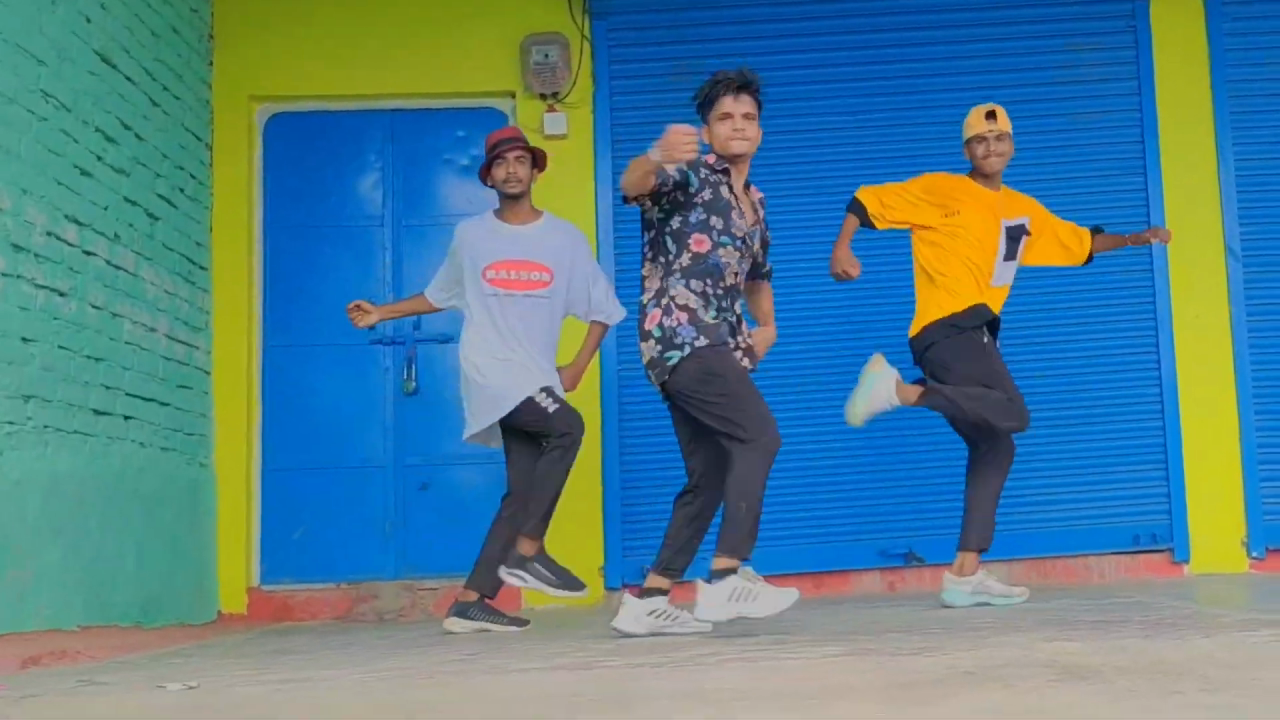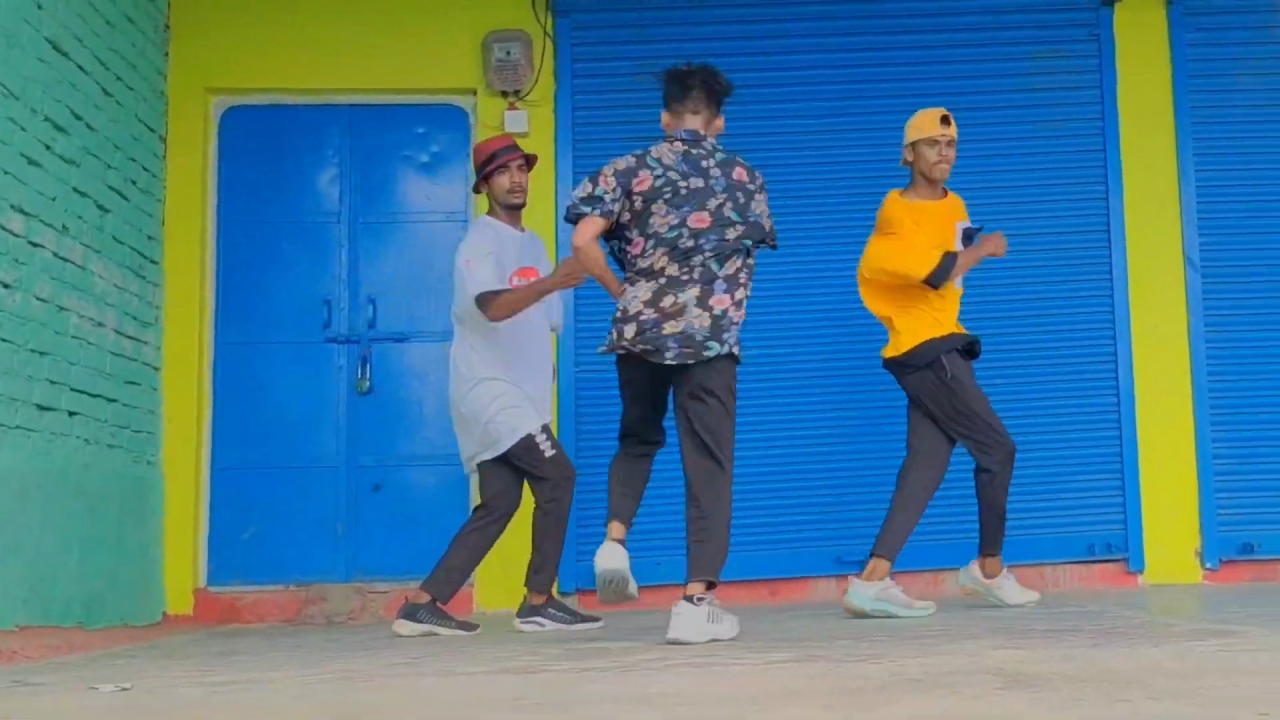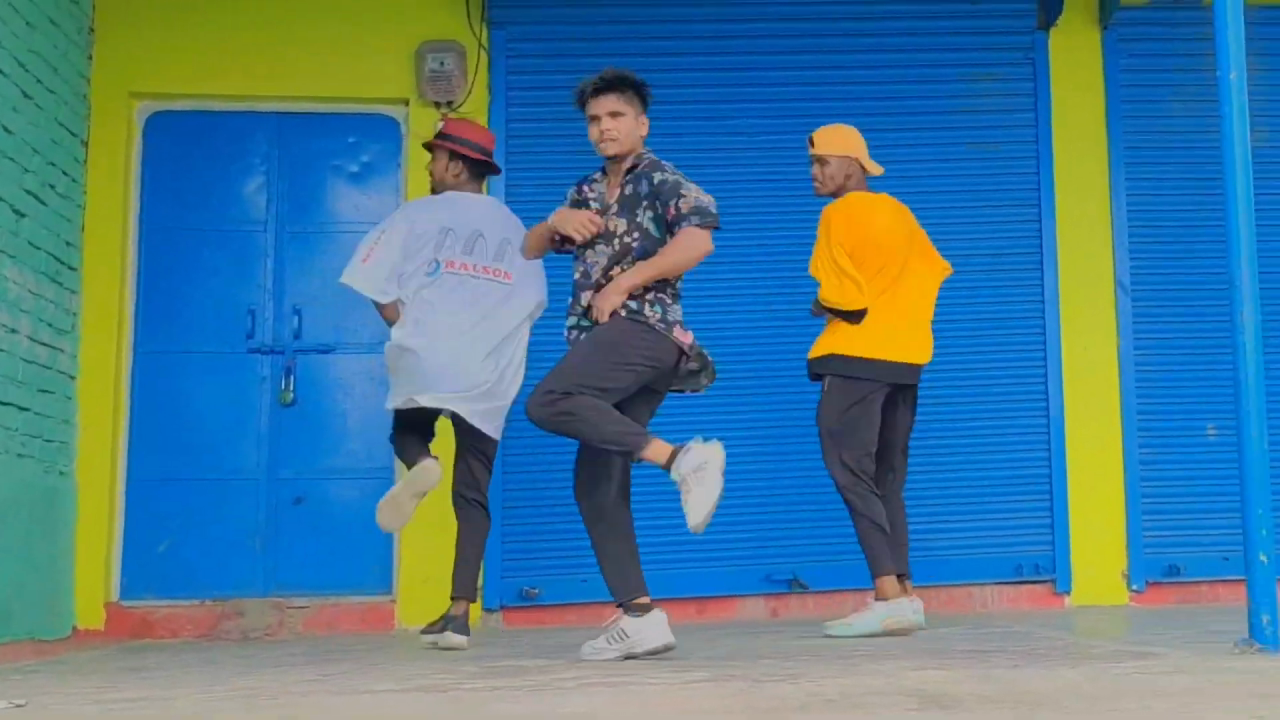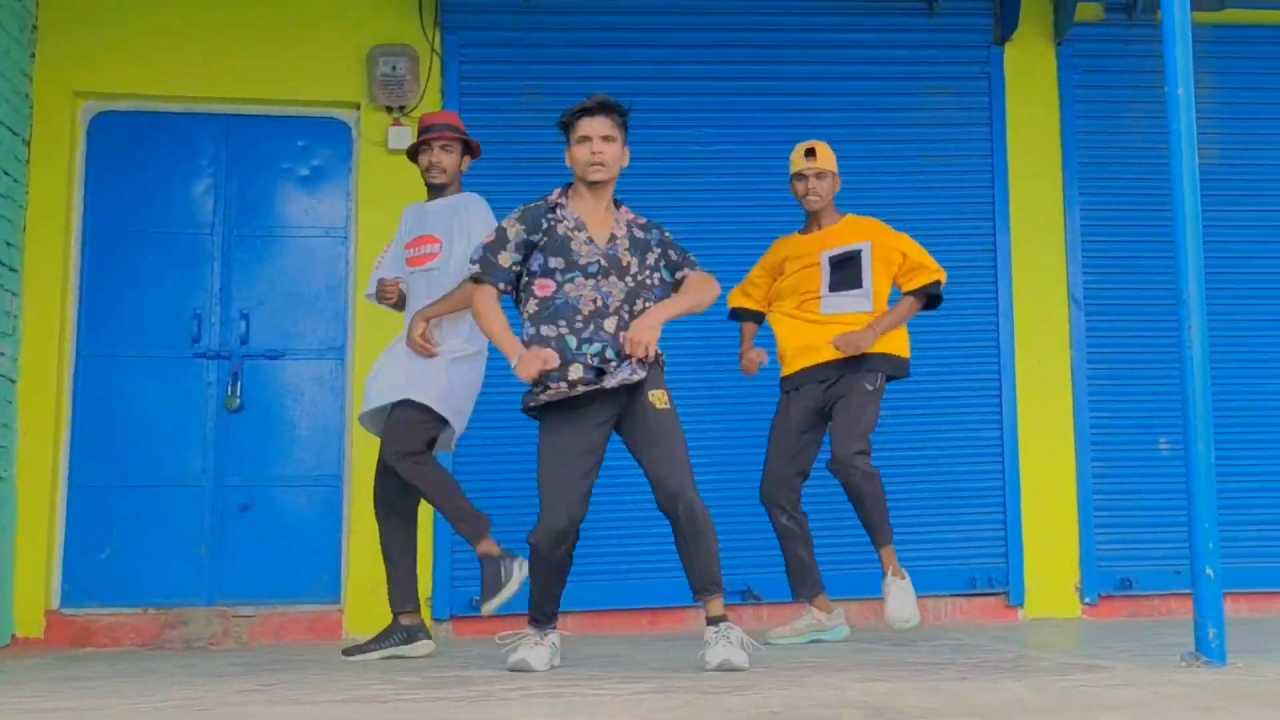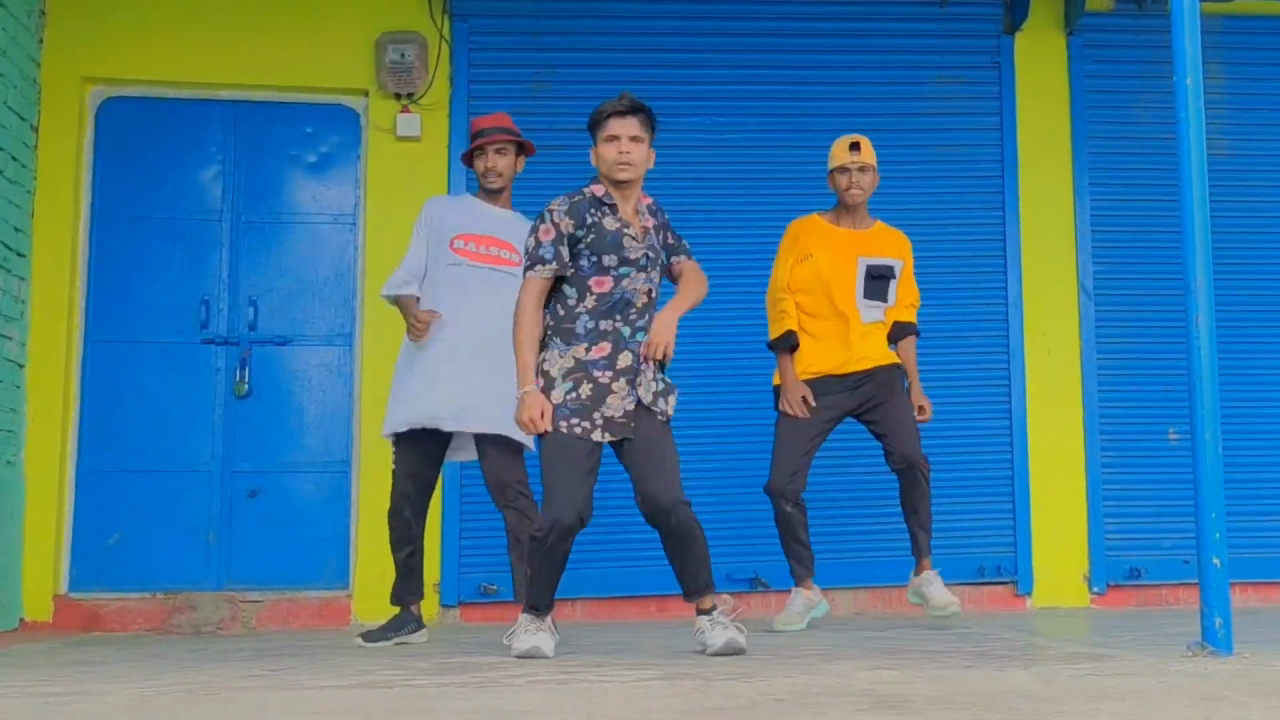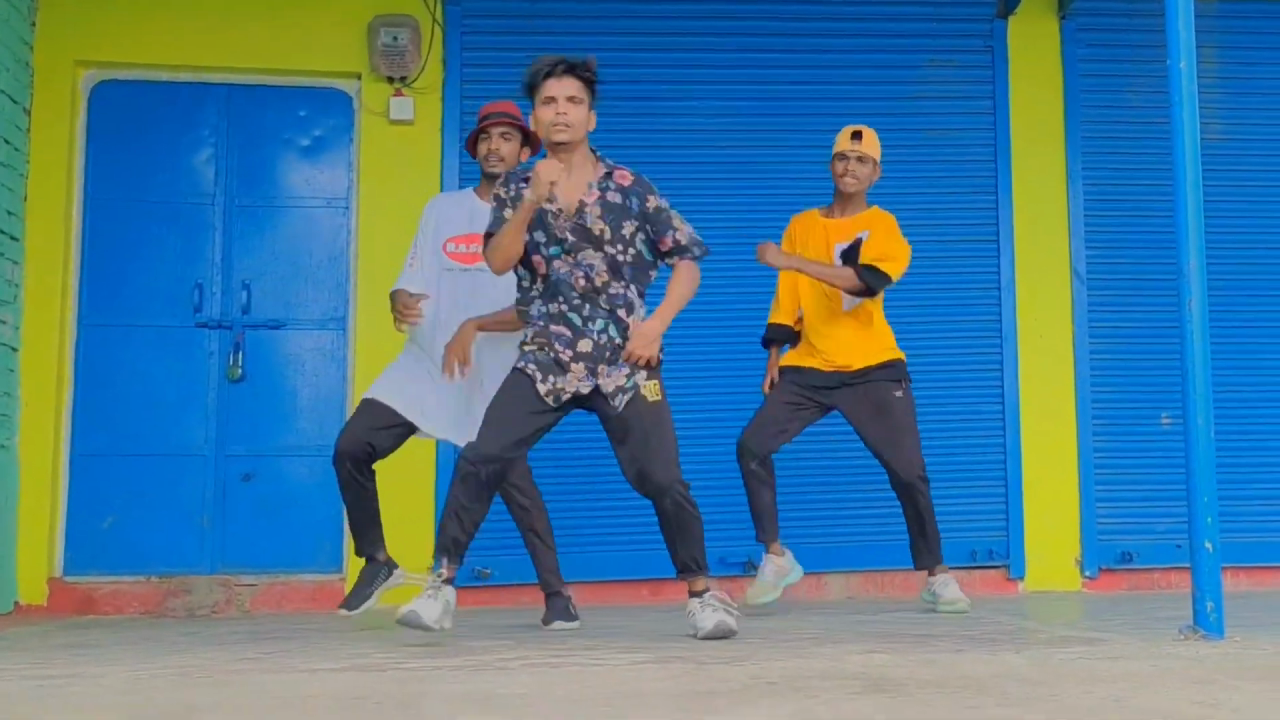
dt=0.2s
person 1, frame 1
left shoulder: (752, 213)
right shoulder: (688, 171)
left elbow: (757, 280)
right elbow: (633, 186)
left wrist: (766, 325)
right wrist: (662, 152)
left hip: (712, 345)
right hip: (681, 337)
left knee: (708, 477)
right knee: (759, 437)
left ankle: (649, 601)
right ankle: (729, 575)
person 1, frame 2
left shoulder: (632, 167)
right shoulder: (743, 176)
left elbow: (582, 239)
right elbow: (760, 241)
left wrist: (619, 287)
left hip: (644, 334)
right hip: (712, 337)
left knee: (636, 440)
right knee: (710, 467)
left ankle: (613, 543)
right ankle: (695, 605)
person 1, frame 3
left shoulder: (657, 177)
right shoulder: (589, 192)
left elbow: (699, 235)
right elbow: (532, 248)
left wrist: (626, 281)
right wrist: (564, 224)
left hip: (643, 333)
right hip: (599, 346)
left knee: (547, 405)
right knee: (599, 484)
left ankle: (683, 458)
right ankle: (639, 617)
person 1, frame 4
left shoulder: (643, 231)
right shoulder: (530, 220)
left elbow: (705, 285)
right elbow: (480, 292)
left wrist: (657, 315)
right wrist: (516, 351)
left hip: (635, 379)
right hip: (565, 391)
left knee: (679, 492)
right knee: (559, 519)
left ankle: (719, 625)
right ankle: (540, 630)
person 1, frame 5
left shoulder: (657, 218)
right shoulder: (567, 212)
left elbow: (694, 277)
right elbow: (531, 300)
left wrist: (671, 313)
right wrist: (529, 388)
left hip: (639, 385)
right hip: (573, 387)
left knee: (666, 503)
right knee: (565, 512)
left ankle: (710, 613)
right ankle: (536, 613)
person 1, frame 6
left shoulder: (633, 188)
right shoulder: (521, 189)
left elbow: (687, 264)
right elbow: (498, 260)
left wrist: (658, 320)
right wrist: (534, 200)
left hip: (623, 359)
right hip: (546, 356)
left knee: (661, 479)
right knee: (484, 457)
left ankle: (700, 594)
right ankle: (440, 583)
person 2, frame 1
left shoulder: (567, 238)
right shoulder: (470, 234)
left elbow: (602, 310)
right elbow: (443, 293)
left wrist: (580, 363)
right wrist: (380, 313)
left hip: (537, 381)
right hip: (492, 371)
left knee: (527, 490)
right knee: (567, 435)
left ankle: (472, 601)
right ankle: (525, 551)
person 2, frame 2
left shoulder: (535, 245)
right shoulder: (480, 238)
left elbow: (547, 319)
right elbow: (490, 307)
left wrist: (546, 375)
right wrist: (556, 281)
left hip: (518, 393)
right hip: (488, 391)
left knee: (498, 503)
right knee: (557, 476)
left ankle: (422, 604)
right ankle: (540, 601)
person 2, frame 3
left shoulder: (419, 213)
right shoulder: (514, 227)
left elbow: (372, 286)
right elbow: (533, 302)
left wrist: (396, 319)
left hip: (427, 360)
right hip: (490, 373)
left knee: (410, 435)
right knee: (472, 489)
left ankle: (416, 471)
right ankle: (456, 612)
person 2, frame 4
left shoulder: (471, 208)
right shoulder: (412, 218)
right elbow: (386, 291)
left wrist: (427, 314)
right wrist: (388, 292)
left hip: (447, 362)
right hip: (411, 370)
left knee: (403, 458)
right knee: (389, 492)
left ankle: (495, 558)
right ankle: (406, 624)
person 2, frame 5
left shoulder: (534, 233)
right shoulder: (439, 213)
right elbow: (402, 286)
right wrist: (408, 316)
left hip: (493, 385)
right hip: (427, 382)
left knee: (513, 493)
right knee: (406, 503)
right ankle: (407, 614)
person 2, frame 6
right shoulder: (442, 208)
right elbow: (408, 283)
left wrist: (473, 326)
right wrist: (401, 302)
left hip: (488, 377)
right hip: (420, 366)
left knee: (516, 485)
right knee: (350, 451)
left ankle: (557, 594)
right ankle: (375, 565)
person 3, frame 1
left shoulder: (1024, 210)
right shoulder: (939, 190)
left elbow: (1082, 245)
right elbow: (865, 201)
left wrist: (1138, 237)
right wrist: (842, 246)
left hip: (969, 334)
right hip: (951, 326)
left knee: (994, 445)
right knee: (1010, 415)
left ankle: (967, 574)
right ankle: (900, 389)
person 3, frame 2
left shoulder: (951, 205)
right shoulder: (900, 210)
right elbow: (932, 270)
right wrist: (981, 248)
left hip: (930, 350)
right hip: (926, 348)
left knee: (924, 464)
right knee: (996, 453)
left ankle: (872, 580)
right ankle: (988, 568)
person 3, frame 3
left shoulder: (838, 214)
right shoulder: (898, 215)
left elbow: (839, 301)
right elbow: (937, 274)
left wrist: (834, 306)
left hip: (854, 360)
right hip: (907, 360)
left knee: (846, 468)
right knee: (885, 479)
left ankle: (891, 597)
right ankle: (900, 596)
person 3, frame 4
left shoulder: (870, 234)
right shoulder: (784, 250)
left elbow: (928, 281)
right elbow: (748, 300)
left wrist: (870, 328)
right wrist: (748, 334)
left hip: (861, 368)
right hip: (802, 380)
left knee: (847, 459)
right knee: (776, 489)
left ankle: (892, 569)
right ankle: (820, 611)
person 3, frame 5
left shoulder: (896, 245)
right shoulder: (802, 234)
left elbow: (902, 320)
right elbow: (783, 306)
left wrist: (916, 386)
right wrist: (789, 376)
left hip: (875, 376)
right hip: (814, 380)
left knee: (910, 461)
right knee: (782, 484)
left ankle: (924, 573)
right ankle: (805, 591)
person 3, frame 6
left shoulder: (881, 224)
right shoulder: (802, 227)
left elbow: (874, 280)
right elbow: (787, 302)
left wrist: (798, 262)
right wrist: (774, 360)
left hip: (872, 370)
right hip: (809, 371)
left knee: (909, 473)
right knee: (752, 446)
left ankle: (935, 574)
right ankle: (775, 556)
